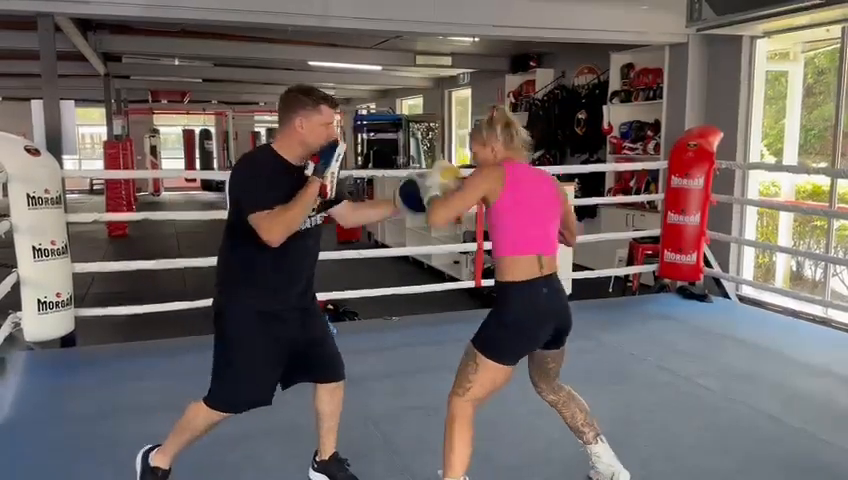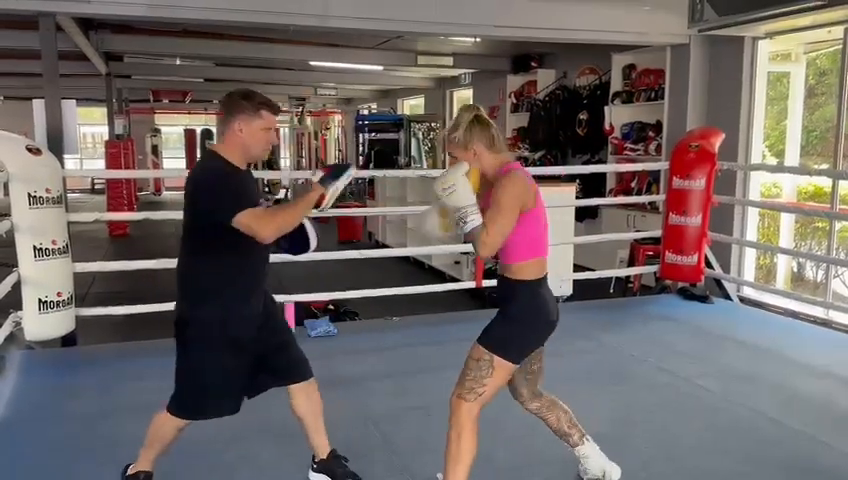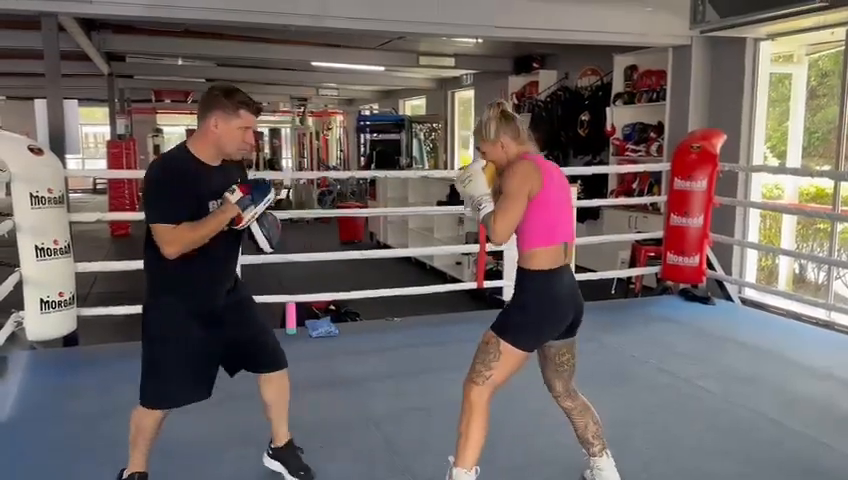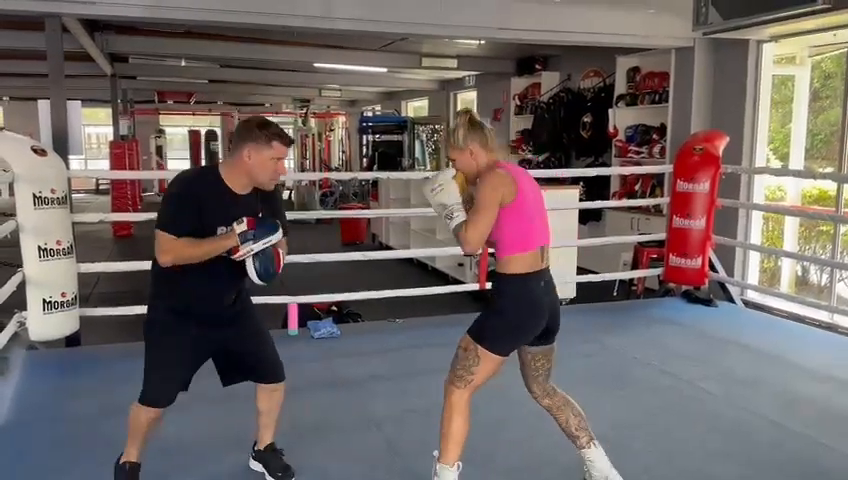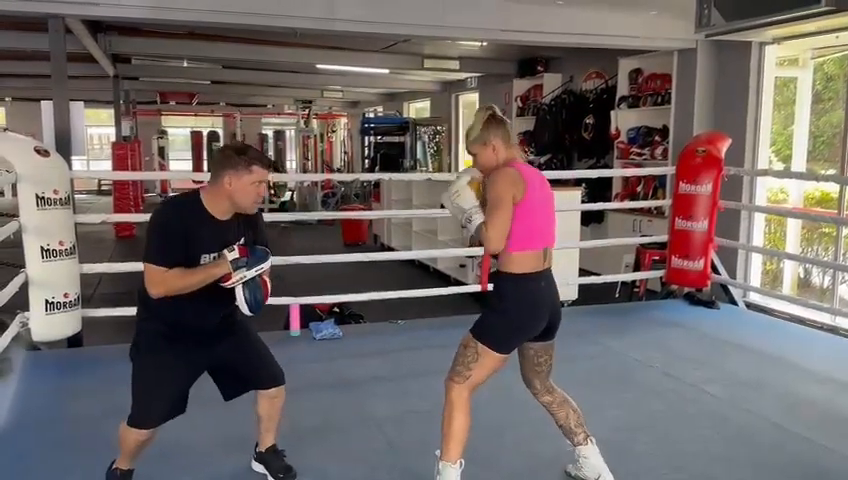
dt=0.3s
person 1, frame 1
left shoulder: (312, 167)
right shoulder: (257, 169)
left elbow: (347, 215)
right elbow: (273, 233)
left wrist: (399, 203)
right wrist: (314, 184)
left hip: (296, 301)
right hip: (250, 306)
left knee: (331, 375)
right knee: (227, 399)
person 1, frame 2
left shoulder: (238, 172)
right shoulder: (211, 176)
right elbow: (264, 229)
left wrist: (293, 221)
right wrist: (317, 192)
left hip: (252, 304)
right hip: (211, 314)
left knee: (300, 376)
right knee: (188, 405)
person 1, frame 3
left shoulder: (232, 166)
right shoulder: (168, 171)
right elbow: (171, 245)
right wrist: (229, 211)
left hip: (227, 295)
right hip: (176, 305)
left knee: (274, 365)
right knee: (159, 397)
left ankle: (281, 448)
person 1, frame 4
left shoulder: (267, 194)
right shoulder: (190, 188)
left elbow: (274, 242)
right elbow: (167, 253)
right wrist: (231, 240)
left hip: (230, 304)
right hip: (177, 310)
left knee: (273, 377)
right knee: (155, 397)
left ankle: (264, 449)
person 1, frame 5
left shoulder: (249, 218)
right shoulder: (173, 216)
right elbow: (157, 285)
right wrist: (222, 267)
left hip: (222, 321)
right hip: (165, 332)
left knee: (272, 383)
right knee: (144, 420)
left ankle: (266, 453)
person 2, frame 1
left shoulder: (495, 177)
right shoulder: (550, 181)
left elbow: (437, 217)
right elbow: (571, 236)
left wrist: (432, 187)
left hip: (519, 309)
right hip: (553, 302)
left knee: (461, 403)
right knee: (550, 388)
person 2, frame 2
left shoulder: (510, 184)
right shoulder: (503, 178)
left elbow: (485, 249)
left wrist: (460, 203)
left hip: (525, 307)
right hip: (533, 304)
left knee: (463, 404)
right knee: (529, 396)
person 2, frame 3
left shoulder: (521, 170)
right shoulder: (551, 171)
left elbow: (499, 233)
left wrist: (479, 195)
right wrist: (490, 196)
left hip: (537, 296)
right hip: (565, 292)
left knee: (476, 389)
right knee: (563, 391)
person 2, frame 4
left shoulder: (494, 180)
right shoulder: (521, 176)
left elbow: (471, 243)
left wrist: (450, 205)
right wrist: (467, 203)
left hip: (514, 299)
right hip: (544, 295)
left knee: (458, 390)
right knee: (542, 389)
person 2, frame 5
left shoulder: (505, 176)
right shoulder: (535, 177)
left elbow: (493, 242)
left wrist: (469, 207)
right wrist: (482, 197)
left hip: (516, 298)
right hip: (546, 296)
left knee: (457, 387)
right knee: (542, 387)
